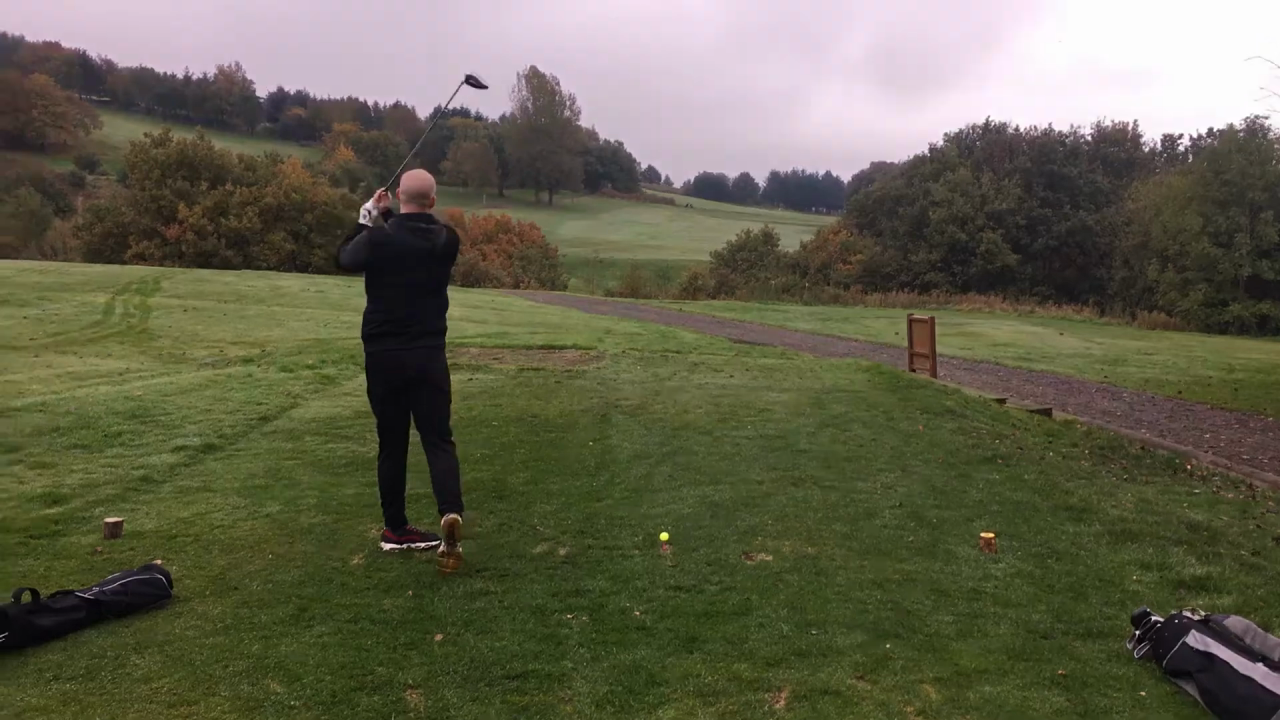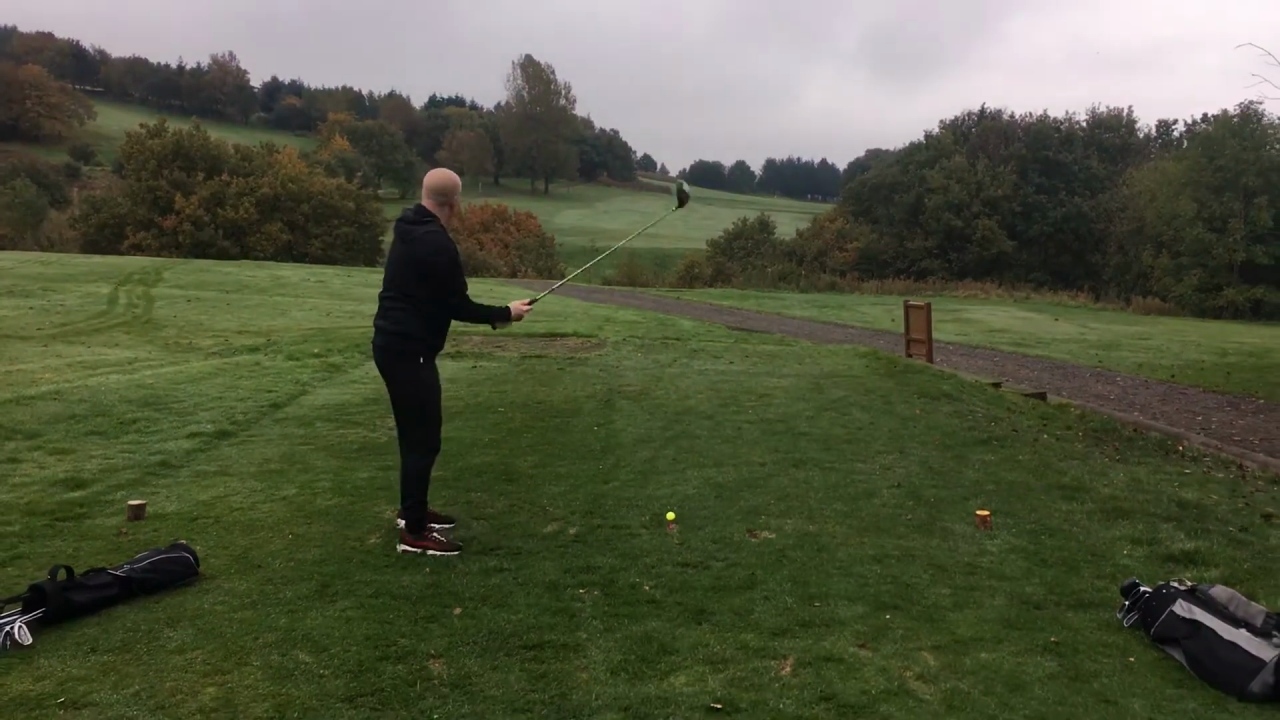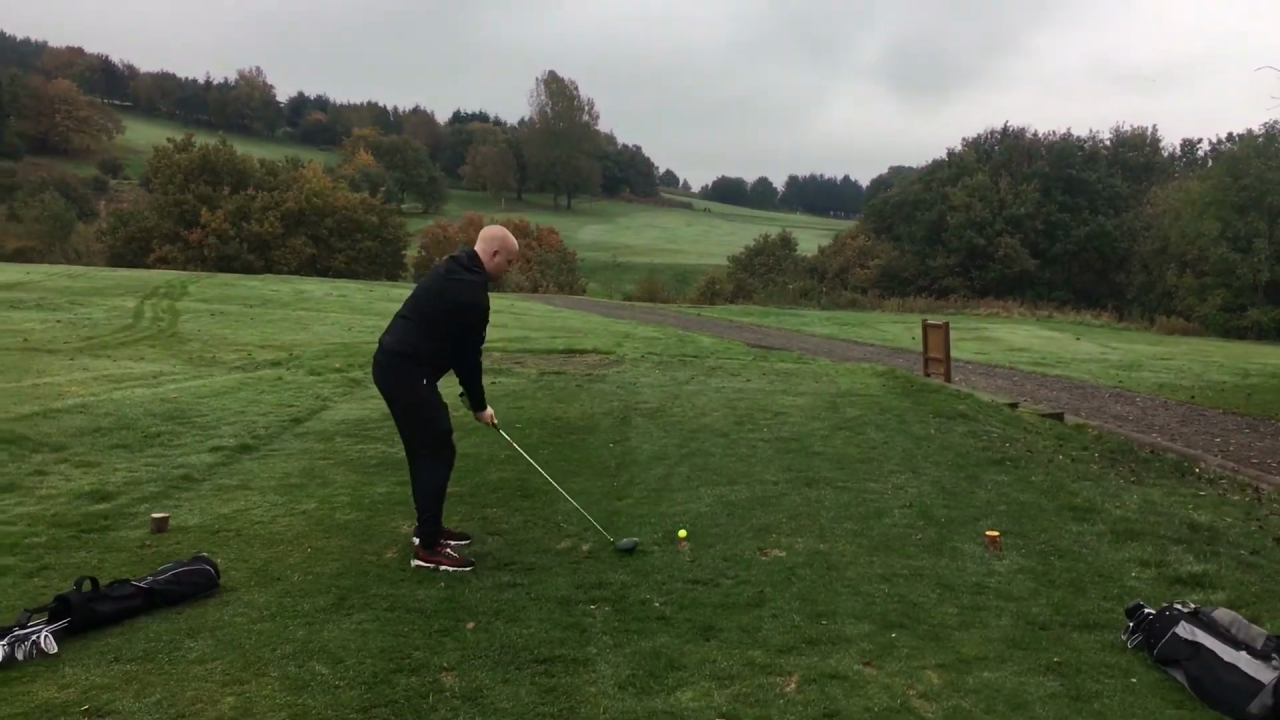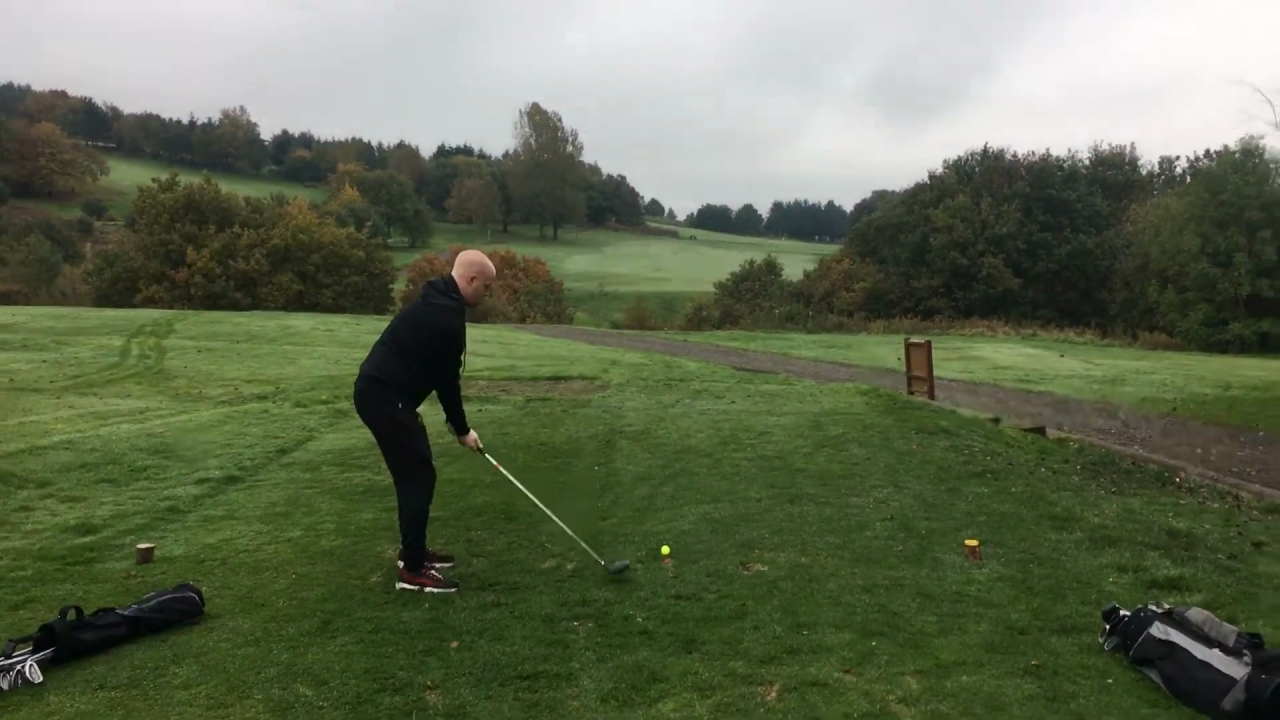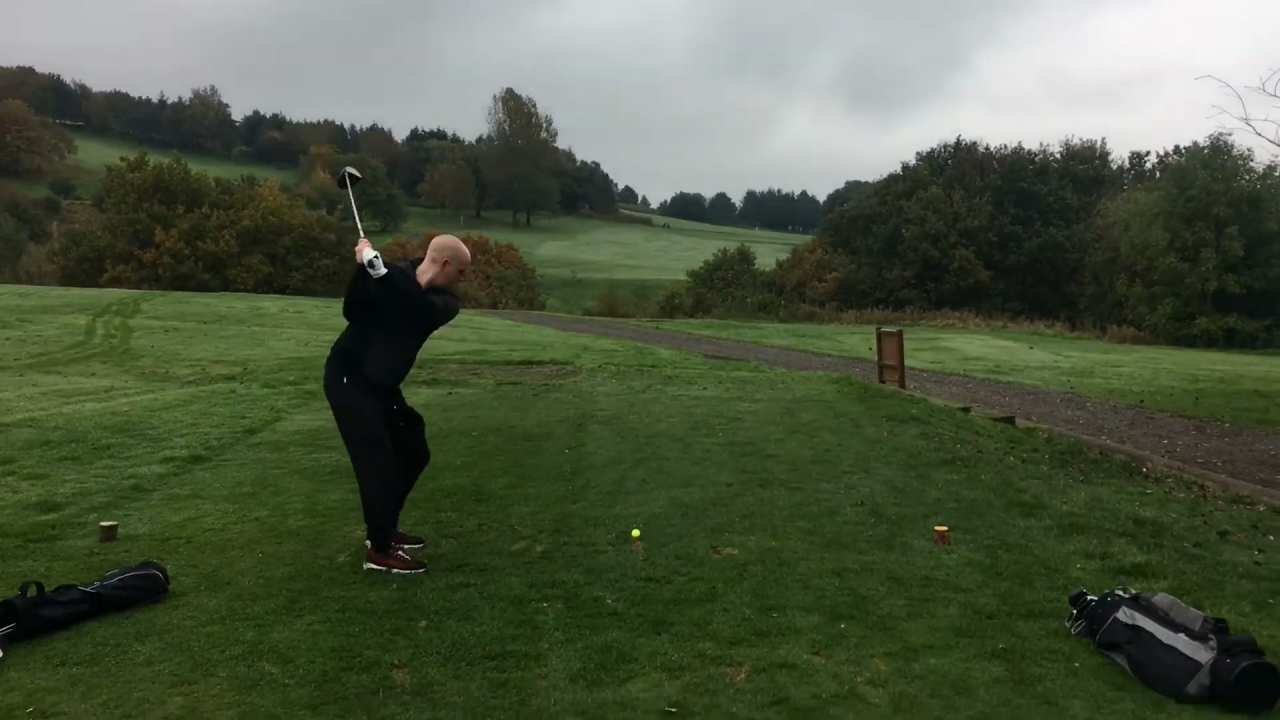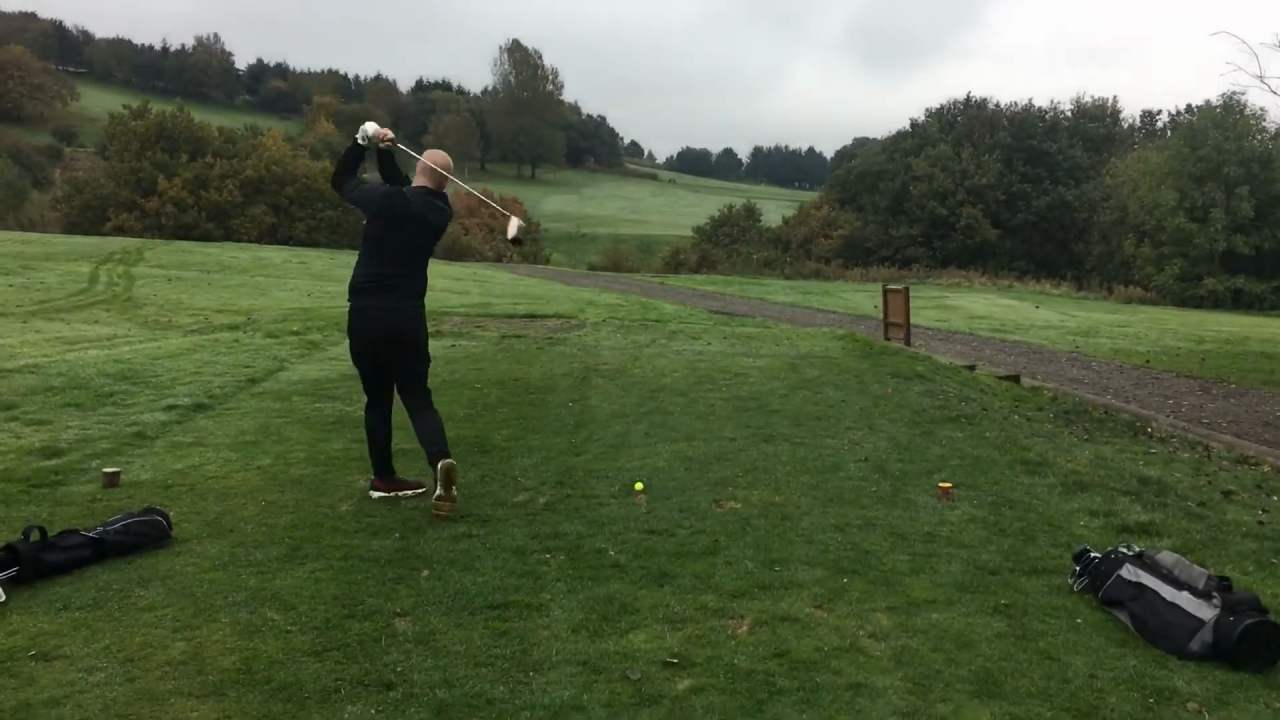
dt=0.7s
person 1, frame 1
left shoulder: (378, 240)
right shoulder: (446, 239)
left elbow: (343, 260)
left wrist: (368, 216)
right wrist: (385, 219)
left hip: (382, 356)
right hip: (426, 356)
left knee: (391, 444)
right knee: (438, 440)
left ankle: (395, 528)
right ankle: (451, 513)
person 1, frame 2
left shoulder: (409, 232)
right shoulder: (436, 243)
right elbow: (457, 306)
left wrist: (494, 315)
right wrist: (505, 312)
left hip: (394, 343)
right hip: (410, 350)
left knee: (416, 432)
right knee: (422, 438)
left ankle: (412, 509)
right ankle: (413, 532)
person 1, frame 3
left shoulder: (453, 272)
right shoulder: (471, 293)
right elbow: (468, 354)
left wrist: (473, 397)
right wrist: (479, 404)
left hip: (395, 362)
right hip: (407, 371)
left knee: (427, 450)
right knee: (437, 453)
left ankle: (428, 527)
right ankle: (428, 546)
person 1, frame 4
left shoulder: (437, 301)
right shoulder: (445, 318)
left elbow: (438, 374)
right elbow: (446, 379)
left wrist: (456, 422)
right wrist: (462, 429)
left hip: (379, 390)
right hip: (385, 397)
left knee: (414, 472)
right knee: (418, 476)
left ankle: (413, 550)
right ankle: (412, 569)
person 1, frame 5
left shoulder: (445, 300)
right shoulder: (392, 276)
left elbow: (425, 307)
right elbow: (353, 313)
left wrist: (376, 268)
right wrist: (365, 268)
left hip: (383, 385)
right hip: (348, 378)
left knee: (415, 452)
right knee: (377, 461)
left ankle: (383, 529)
right ankle: (380, 549)
person 1, frame 6
left shoulder: (388, 199)
right shoulder: (440, 213)
left elbow: (340, 182)
left wrist: (364, 136)
right wrist: (383, 148)
left hip: (365, 313)
right hip: (406, 317)
left knee: (377, 398)
right knee: (418, 398)
left ankle: (383, 478)
right ankle: (440, 461)
